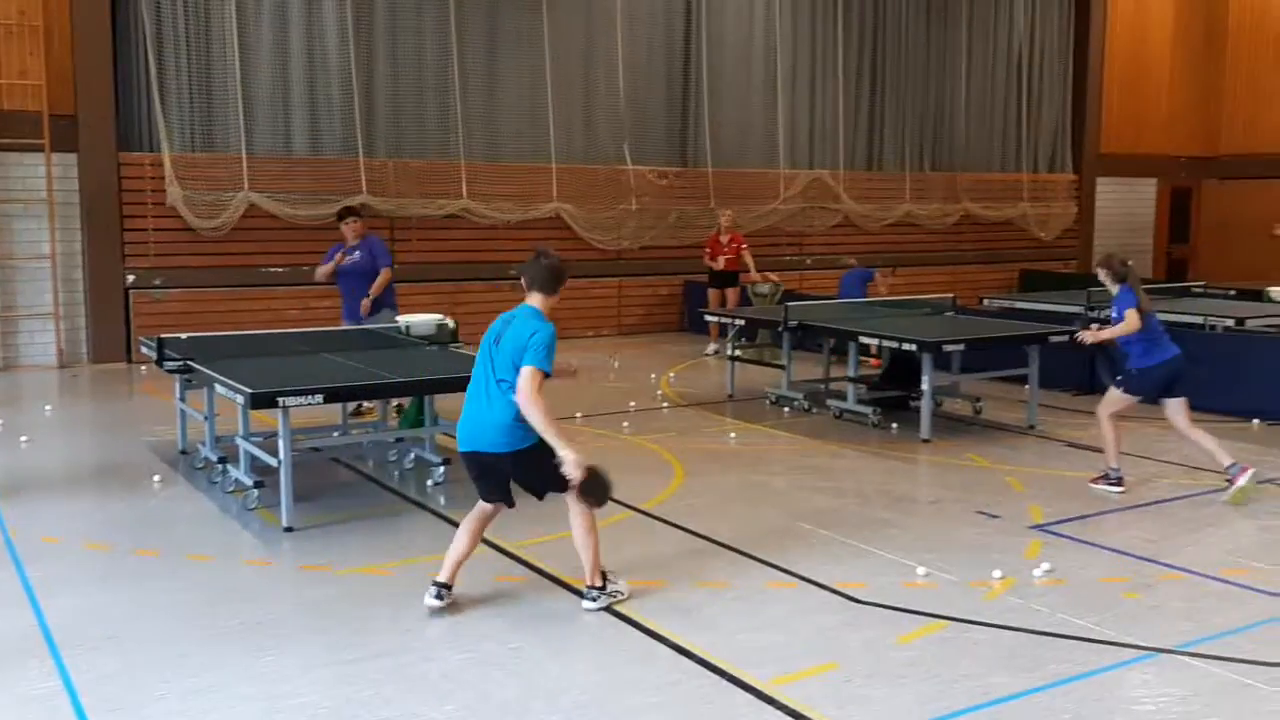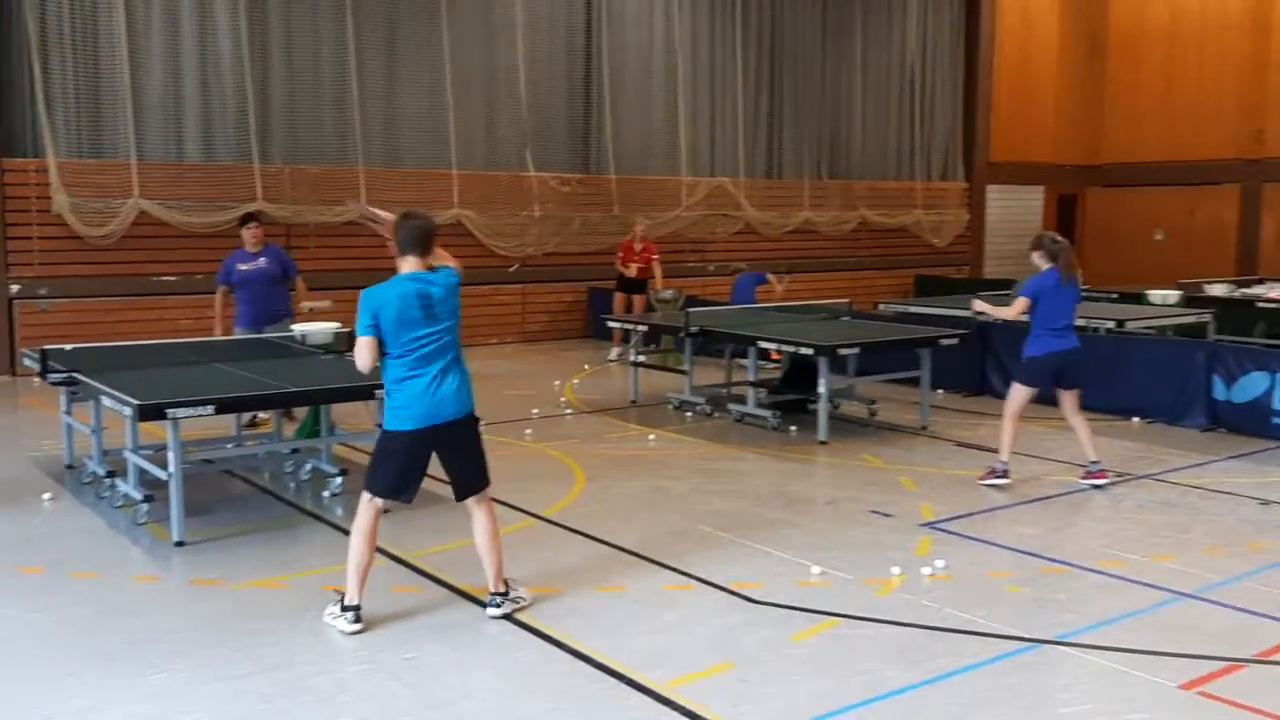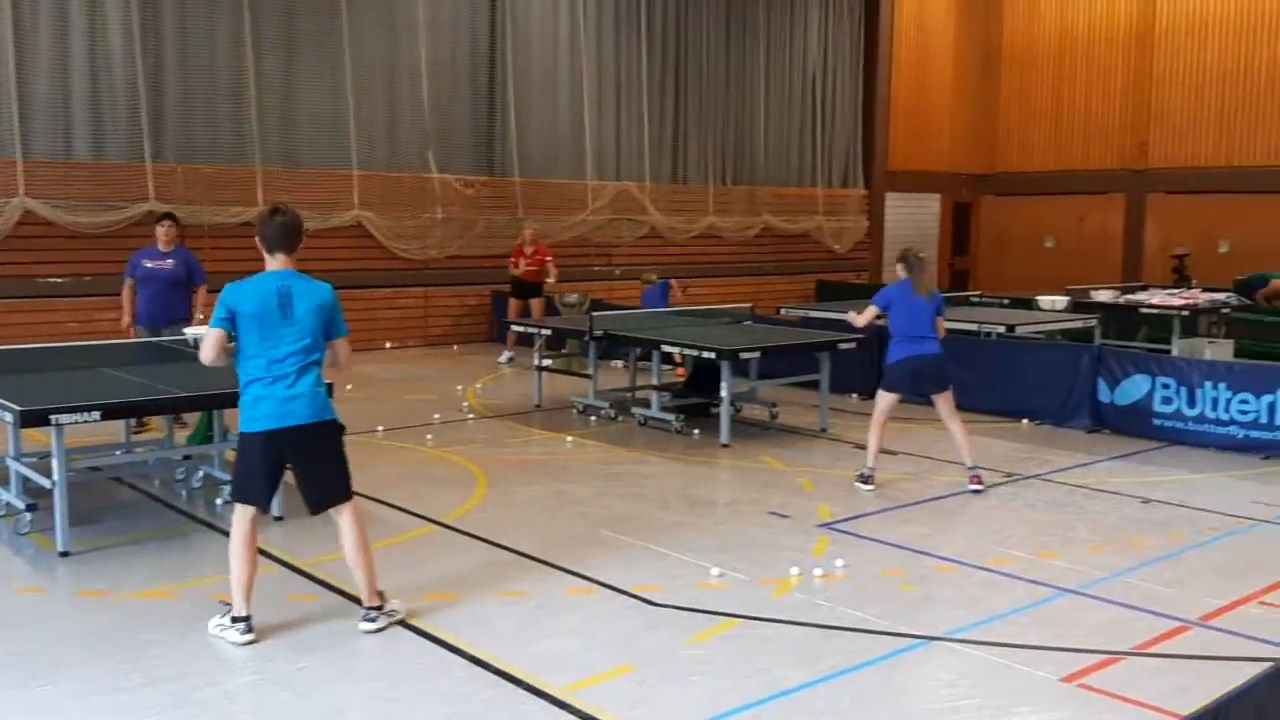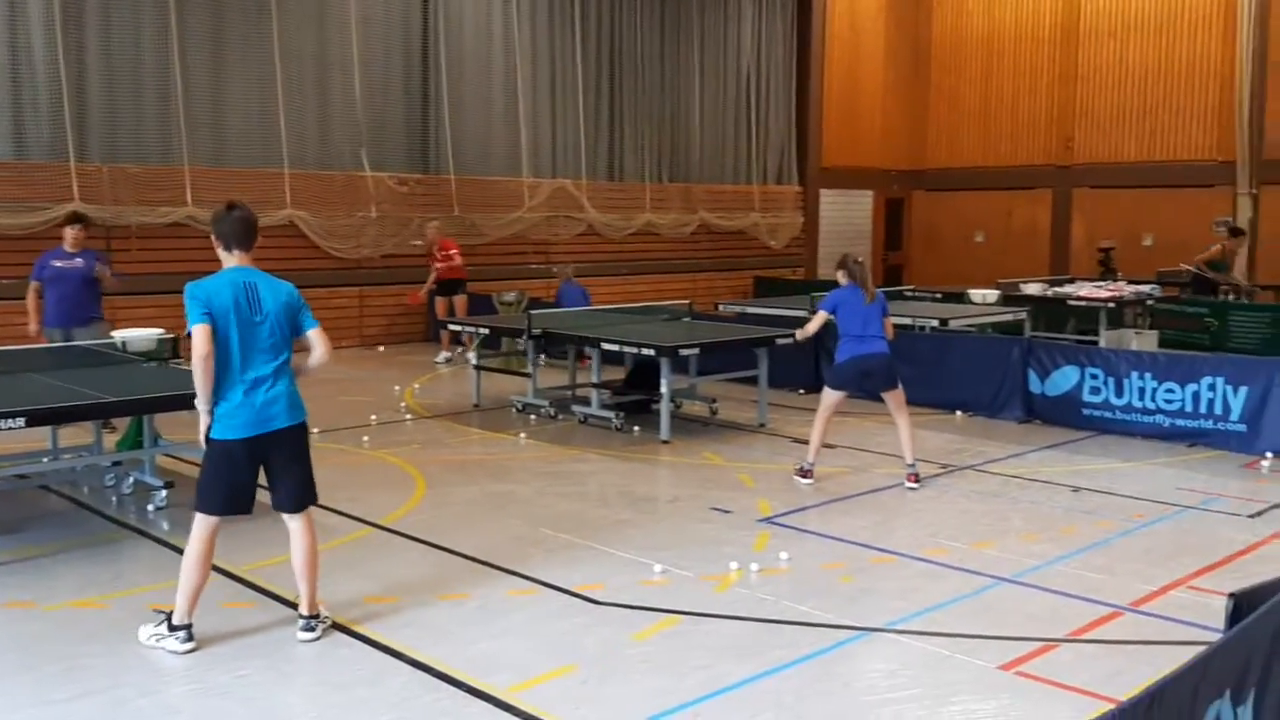
dt=0.5s
person 1, frame 1
left shoulder: (503, 322)
right shoulder: (541, 330)
right elbow: (527, 395)
right wrist: (566, 448)
left hip: (470, 437)
right hip: (509, 438)
left knee: (489, 505)
right knee: (577, 494)
left ankle: (441, 585)
right ankle: (596, 586)
person 1, frame 2
left shoulder: (373, 299)
right shoulder: (448, 283)
left elbow: (365, 364)
right wrist: (413, 235)
left hip: (403, 419)
right hip: (455, 412)
left knee: (371, 505)
right knee: (479, 501)
left ankle: (350, 606)
right ankle: (498, 593)
person 1, frame 3
left shoulder: (236, 293)
right shoulder: (323, 294)
left elbow: (209, 354)
right elbow: (342, 360)
left hip: (259, 422)
right hip: (313, 418)
left knee: (244, 516)
right knee: (344, 511)
left ankle: (239, 618)
right ankle: (373, 605)
person 1, frame 4
left shoulder: (201, 291)
right shoulder: (286, 292)
left elbow: (202, 353)
right elbow: (321, 352)
left wrist: (205, 407)
left hip: (232, 425)
right hip: (284, 419)
left knee: (206, 525)
right knee: (299, 517)
left ankle: (178, 625)
right ankle: (309, 615)
person 2, frame 1
left shoulder: (1124, 297)
right shoulder: (1127, 294)
left elbow: (1134, 324)
left wrist: (1099, 334)
right wrist: (1101, 332)
left hip: (1148, 368)
right hip: (1172, 363)
left knee: (1105, 412)
right knee: (1186, 426)
left ankle: (1113, 476)
right ankle: (1235, 468)
person 2, frame 2
left shoulder: (1037, 282)
right shoulder: (1073, 281)
left elbow: (1013, 313)
left wrist: (984, 307)
left hip: (1039, 355)
right hip: (1070, 353)
left knee: (1011, 412)
right knee: (1073, 413)
left ankle: (1001, 469)
right ankle: (1096, 469)
person 2, frame 3
left shoulder: (890, 292)
right shoulder: (934, 296)
left elbow: (861, 321)
left wrist: (852, 316)
left hip: (900, 361)
right hip: (932, 360)
left knee: (878, 419)
right knee: (952, 419)
left ankle: (868, 474)
right ankle: (973, 474)
person 2, frame 4
left shoulder: (836, 296)
right shoulder: (878, 297)
left elbow: (812, 328)
right elbow: (889, 334)
left wrist: (800, 334)
left hip: (848, 361)
right hip: (880, 359)
left knee: (823, 414)
right knee: (901, 414)
left ankle: (807, 468)
right ankle: (911, 471)
person 3, frame 1
left shoulder: (374, 244)
right shoulder: (336, 251)
left elbow: (385, 273)
right elbow: (318, 276)
left wrist: (370, 297)
right wrist: (335, 263)
left hip: (380, 312)
right hip: (351, 316)
left ankle: (399, 400)
right ankle: (366, 401)
person 3, frame 2
left shoulder: (277, 253)
right shoulder: (232, 261)
left elbow: (297, 281)
right elbow: (221, 293)
left wrist: (305, 305)
right wrist: (218, 324)
left hip: (279, 321)
right hip: (246, 325)
right ankle: (261, 412)
person 3, frame 3
left shoulder: (186, 257)
right shoulder: (140, 256)
left elbow: (201, 287)
right elbow: (128, 286)
left wrist: (199, 314)
right wrist: (127, 314)
left hip: (177, 324)
right hip: (145, 324)
left ankle: (175, 412)
right ankle: (142, 416)
person 3, frame 4
left shoulder: (94, 257)
right shoulder: (47, 258)
left elbow: (111, 285)
right elbow: (33, 290)
left wrist: (105, 275)
right wrist: (33, 320)
left hip: (88, 325)
right hip: (54, 326)
